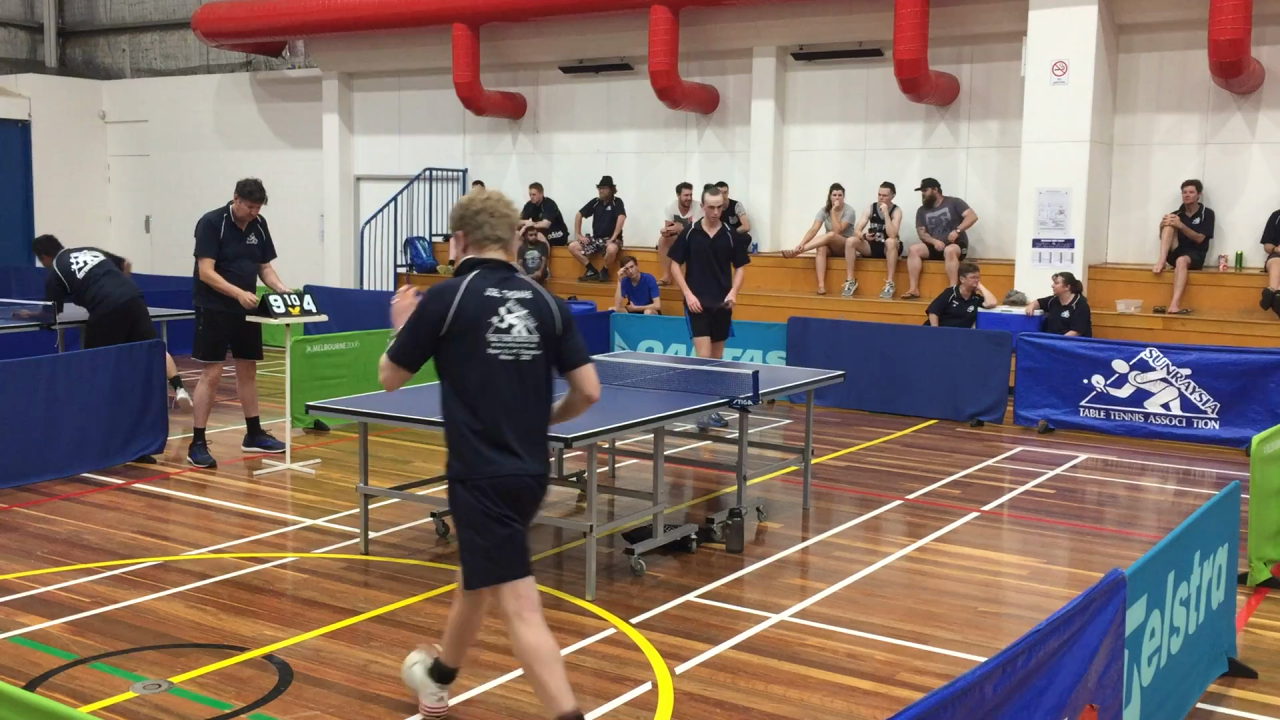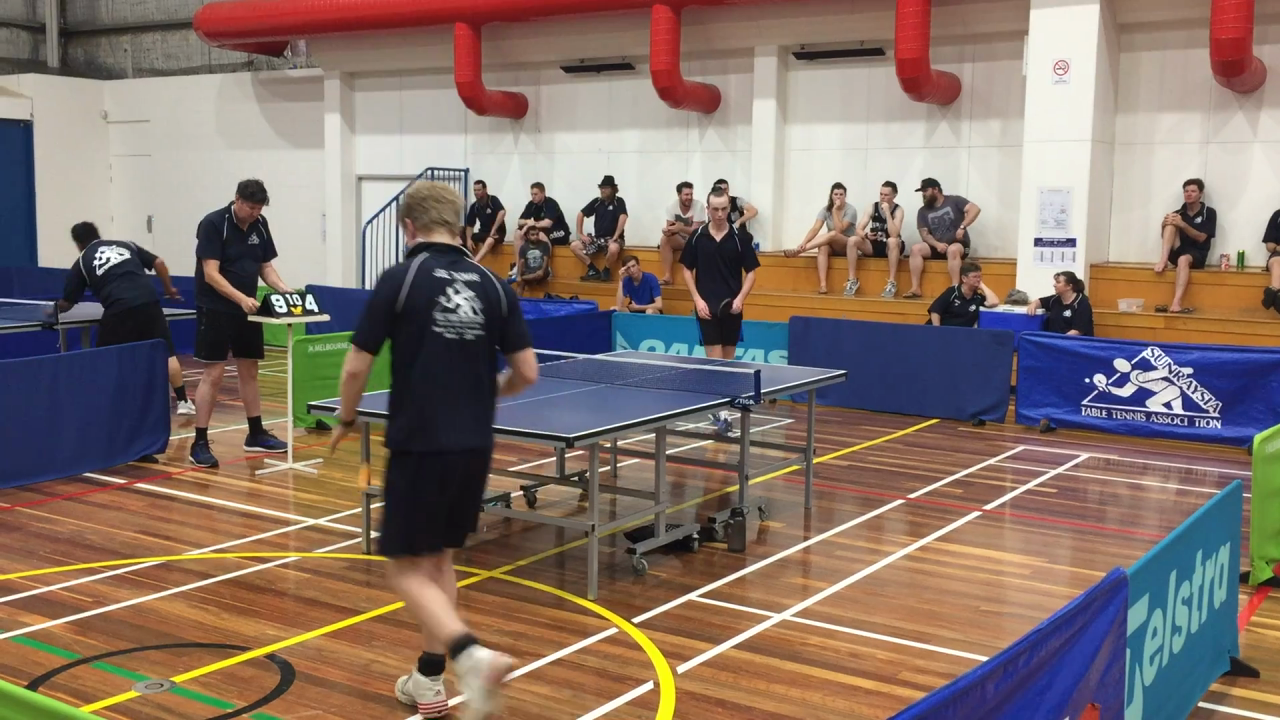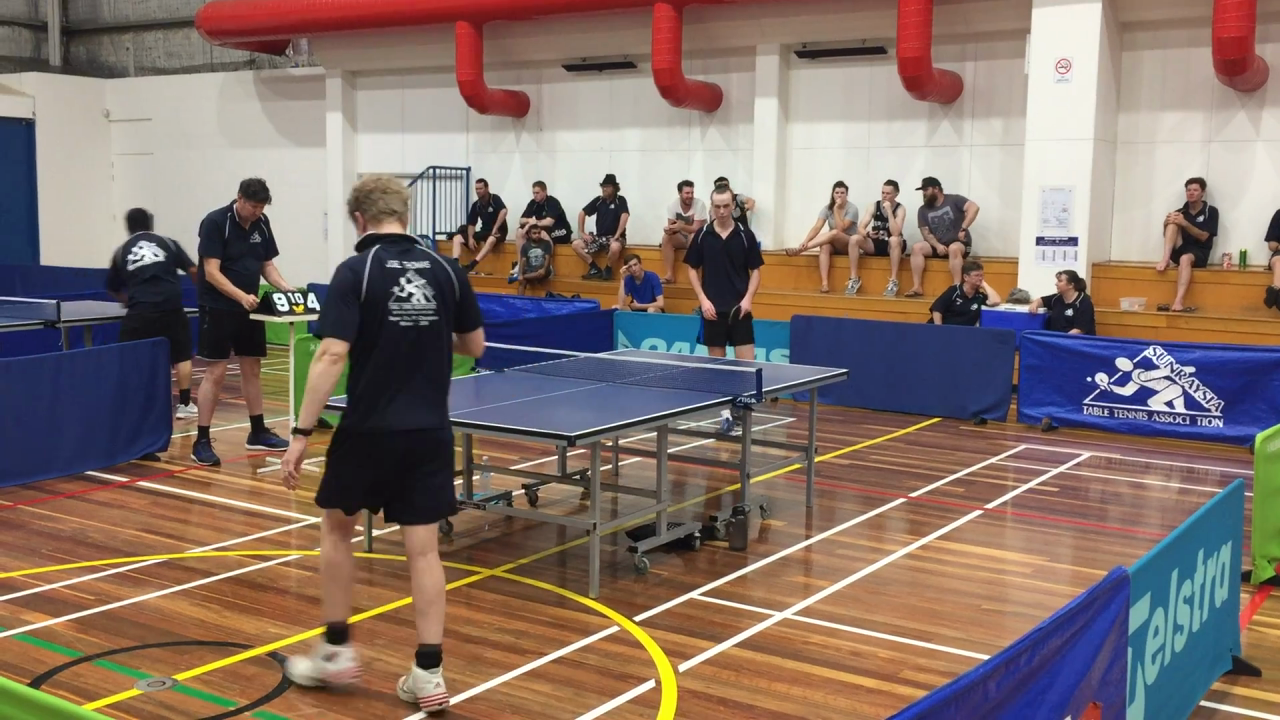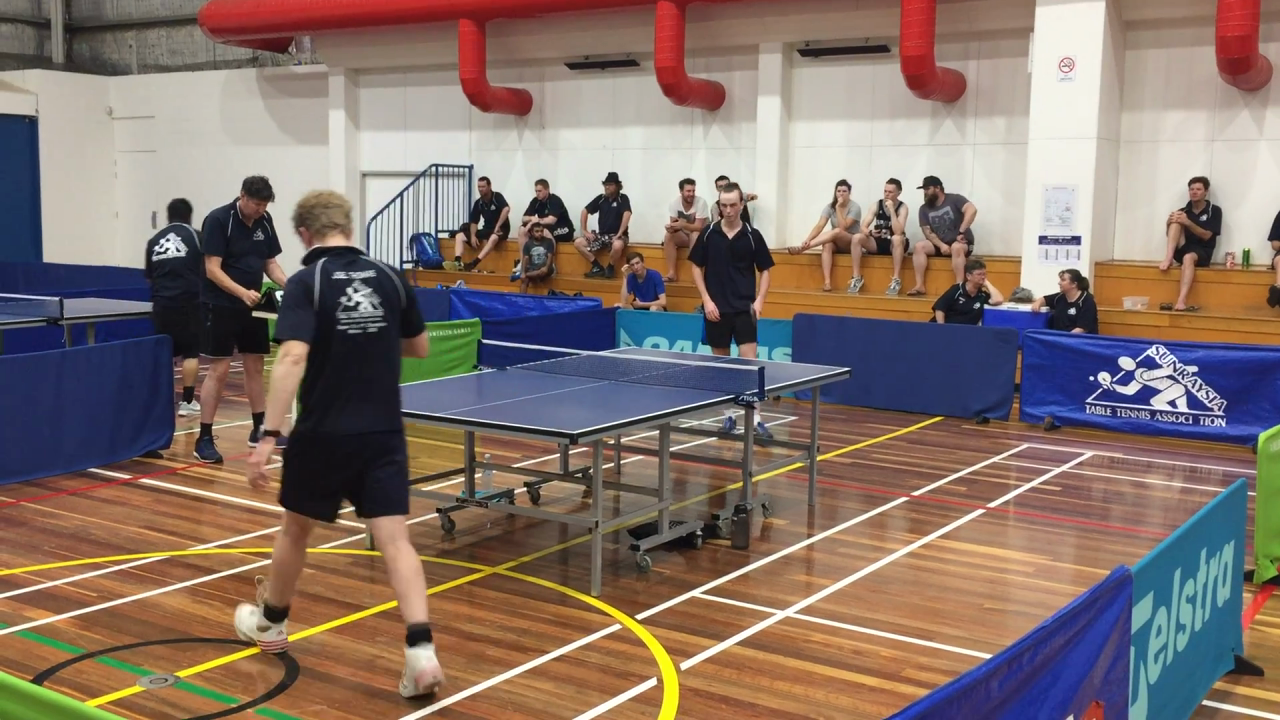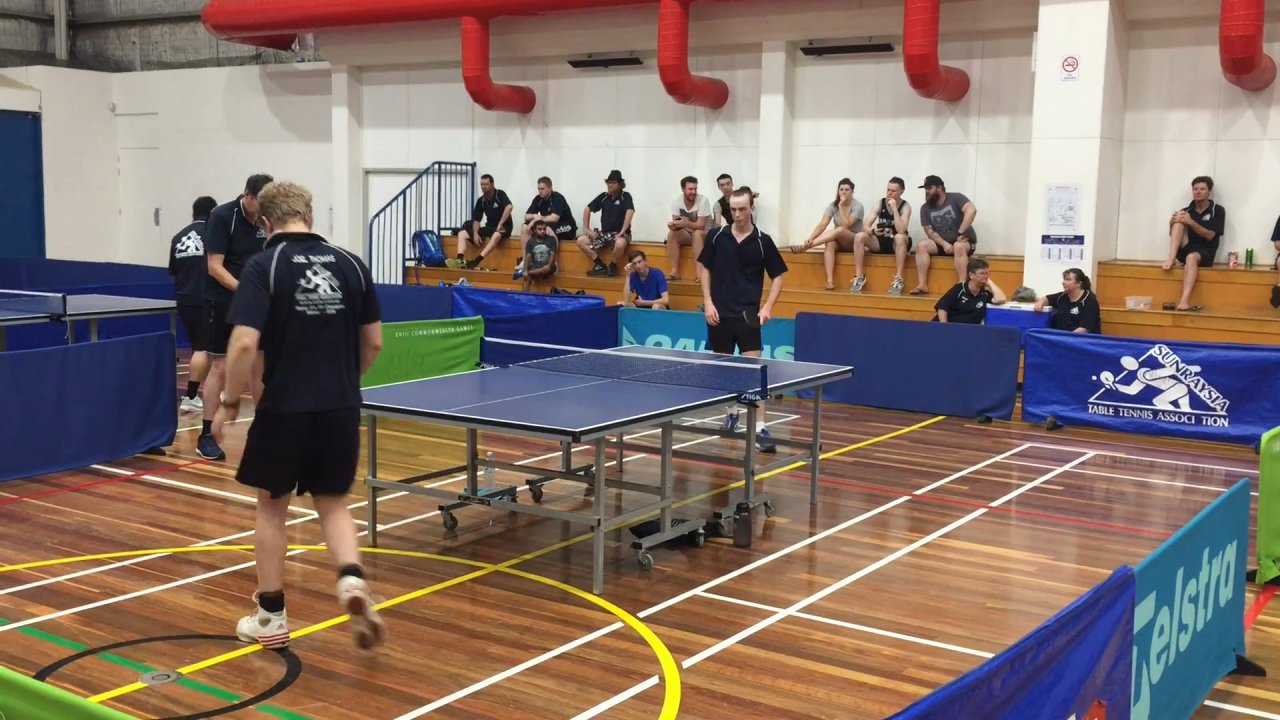
dt=0.2s
person 1, frame 1
left shoulder: (446, 297)
right shoulder: (546, 302)
left elbow: (390, 378)
right elbow: (589, 391)
left wrist: (403, 329)
left hip: (482, 474)
right hip: (530, 472)
left knee: (519, 606)
right knee: (481, 578)
right ankle: (437, 677)
person 1, frame 2
left shoulder: (399, 279)
right shoulder: (494, 285)
left elbow: (357, 366)
right elbow: (527, 372)
left wrist: (346, 418)
left hip: (419, 447)
right hip: (474, 450)
left knee: (409, 570)
right knee: (438, 564)
left ankle: (473, 658)
person 1, frame 3
left shoulder: (356, 271)
right shoulder: (448, 270)
left elbow: (332, 354)
right elbow: (474, 345)
left wrist: (302, 432)
left hip: (369, 429)
right hip: (431, 431)
left knee: (337, 528)
right knee: (423, 549)
left ankle: (336, 651)
right ankle: (428, 673)
person 1, frame 4
left shoulder: (306, 283)
right shoulder: (391, 279)
left elbow: (293, 359)
right elbow: (418, 347)
left wrist: (269, 436)
left hip: (324, 432)
right hip: (383, 431)
left knee: (296, 527)
right knee: (395, 540)
left ankle: (271, 623)
right ankle: (420, 650)
person 1, frame 5
left shoulder: (263, 266)
right shoulder: (351, 264)
left elbow: (244, 343)
right elbow: (373, 342)
left wrist: (228, 404)
left hip: (285, 410)
right hip: (341, 409)
left knee: (271, 509)
right knee: (334, 509)
left ankle: (272, 616)
right ankle: (352, 582)
person 2, frame 1
left shoulder: (259, 225)
right shoulder: (211, 223)
left elbow: (265, 267)
right elbow: (206, 272)
left wrist: (282, 289)
right wrist: (238, 293)
left hip: (247, 310)
right hip: (214, 310)
left knee: (248, 371)
right knee: (211, 375)
left ankle: (253, 434)
right ankle: (197, 443)
person 2, frame 2
left shoulder: (260, 225)
right shoulder: (213, 224)
left elbow: (265, 266)
right elbow: (211, 274)
left wrist: (284, 289)
right wrist: (241, 298)
left hip: (248, 309)
right hip: (216, 310)
left knee: (250, 371)
right knee: (213, 375)
left ankle: (256, 434)
right ankle: (200, 443)
person 2, frame 3
left shoulder: (261, 223)
right shoulder: (215, 222)
left elbow: (267, 264)
right elbow: (211, 273)
left wrist: (285, 287)
right wrist: (241, 296)
left hip: (250, 307)
right hip: (218, 308)
left knee: (252, 369)
right knee: (215, 373)
left ankle: (258, 432)
right ankle: (202, 441)
person 2, frame 4
left shoulder: (265, 221)
right shoulder: (218, 220)
left elbow: (270, 262)
right elbow: (212, 270)
left wrist: (287, 285)
right wrist: (242, 292)
left hip: (253, 305)
right hip: (222, 305)
left knee: (255, 366)
right knee: (219, 370)
left ankle: (260, 429)
right ankle: (204, 439)
person 2, frame 5
right shoulder: (222, 217)
right elbow: (214, 267)
right hip: (223, 302)
left knee: (260, 363)
right knee: (220, 367)
right ankle: (206, 436)
person 3, frame 1
left shoulder: (731, 236)
right shoulder: (689, 233)
left elbow: (740, 267)
right elbow: (675, 265)
left wrist: (733, 292)
right wrist: (688, 294)
left hip: (721, 306)
right hip: (697, 304)
left knee: (716, 359)
right knee: (704, 357)
person 3, frame 2
left shoulder: (740, 237)
right shoulder: (697, 237)
left elbow: (751, 272)
right elbow: (687, 270)
left wrist: (741, 298)
right wrist: (697, 299)
left hip: (731, 309)
right hip: (707, 309)
left knee: (727, 362)
right ankle: (722, 414)
person 3, frame 3
left shoulder: (746, 235)
right shoulder: (702, 235)
left elbow: (755, 271)
right elbow: (692, 270)
left wrist: (748, 298)
right wrist: (703, 299)
left hip: (739, 309)
right hip: (712, 309)
left knee: (747, 363)
right ankle: (725, 414)
person 3, frame 4
left shoulder: (753, 236)
right shoulder: (708, 234)
left elbow: (765, 271)
right elbow: (696, 268)
left wrist: (760, 299)
right wrist: (706, 300)
left hip: (745, 309)
right hip: (716, 310)
left knee: (749, 363)
left ankle: (755, 419)
right ankle: (728, 414)
person 3, frame 5
left shoulder: (763, 241)
right shoulder: (718, 237)
left elbow: (778, 276)
right elbow: (704, 269)
left wrist: (767, 306)
right wrist: (708, 302)
left hip: (748, 315)
right hip: (719, 314)
left ankle: (760, 428)
right ankle: (731, 412)
person 4, frame 1
left shoulder: (55, 272)
right shoulder: (90, 250)
right elbow: (126, 264)
left hip: (106, 310)
right hip: (133, 298)
right ankle: (179, 389)
person 4, frame 2
left shoulder: (81, 263)
right shoulder: (126, 245)
left elbow: (67, 303)
right elbow: (159, 263)
left wrist: (56, 307)
right wrist: (168, 288)
left hip: (119, 311)
right hip: (148, 304)
right knee: (167, 353)
right ankle: (183, 401)
person 4, frame 3
left shoulder: (122, 252)
right shoulder: (167, 243)
left elbow: (114, 288)
right elbow: (193, 270)
left wrist: (127, 298)
left hip: (140, 312)
right hip: (171, 308)
right knee: (182, 356)
right ankle: (185, 405)
person 4, frame 4
left shoulder: (154, 241)
right shoulder: (194, 236)
left elbow: (149, 277)
left hip: (162, 305)
right hip: (189, 303)
right knee: (191, 354)
right ankle: (187, 402)
person 4, frame 5
left shoulder: (178, 237)
left elbow: (173, 273)
left hip: (184, 301)
right hip: (206, 301)
left knee: (198, 346)
right knee: (202, 349)
right ankle: (190, 397)
